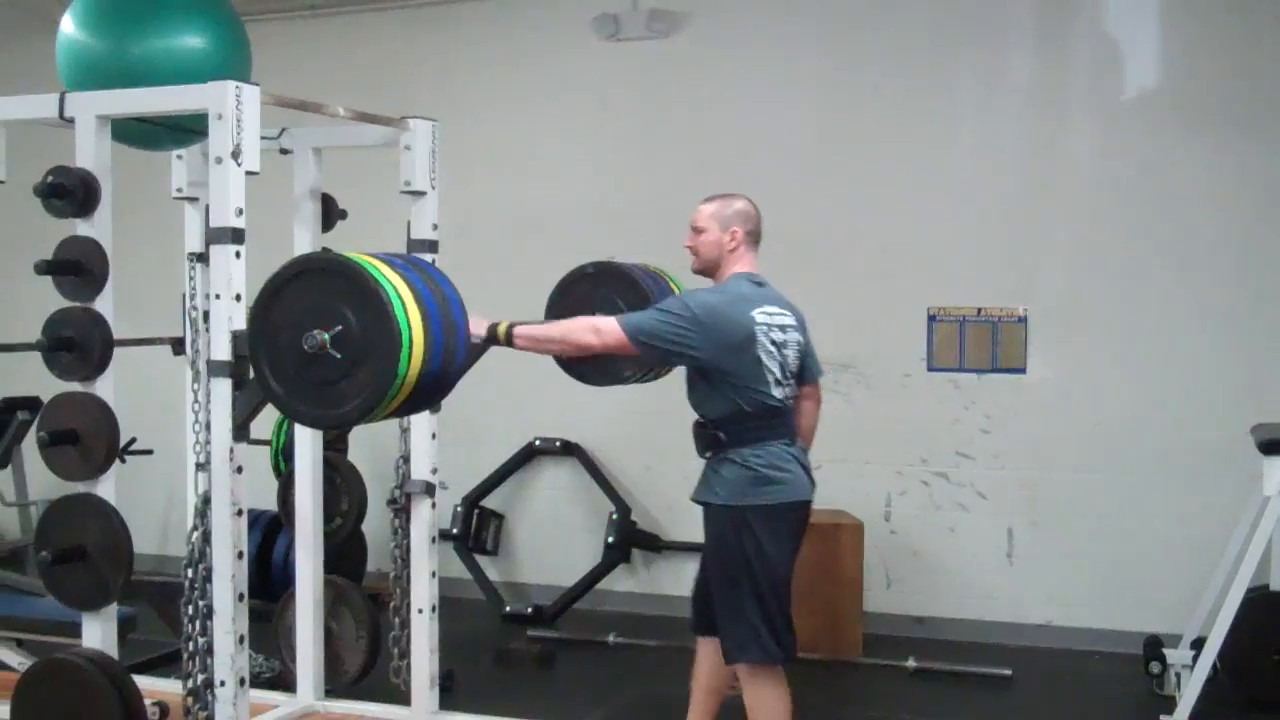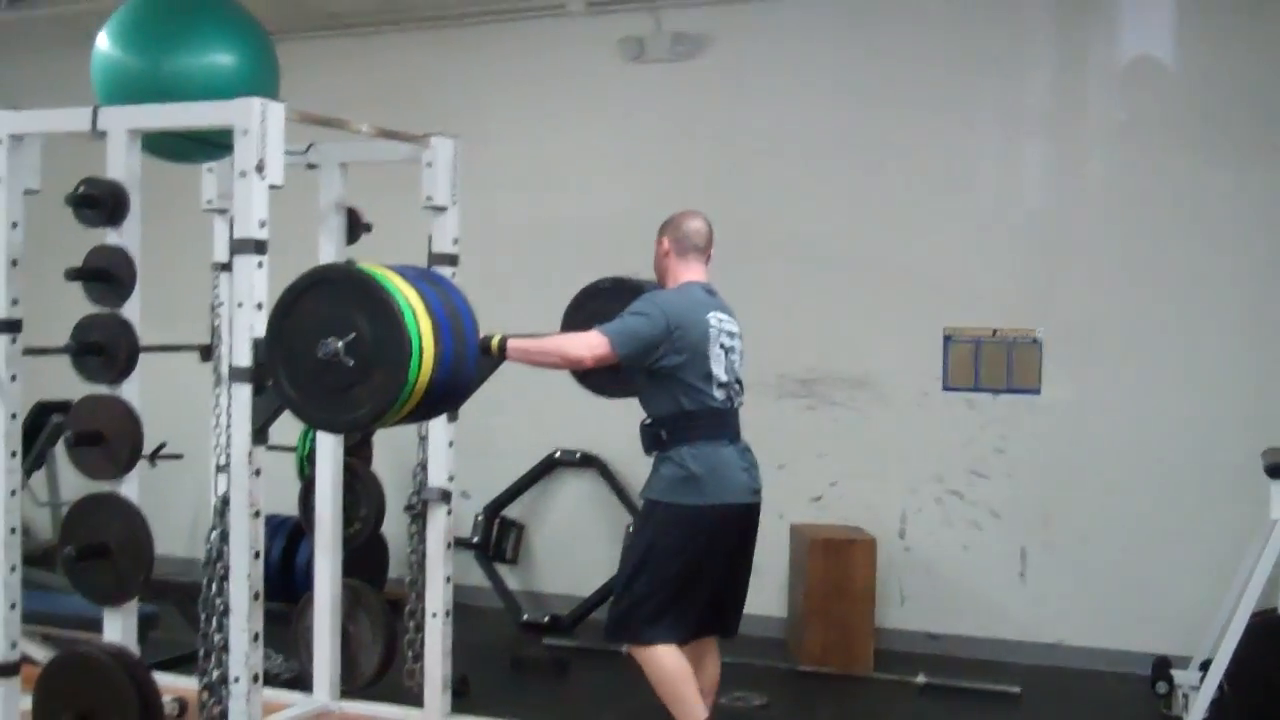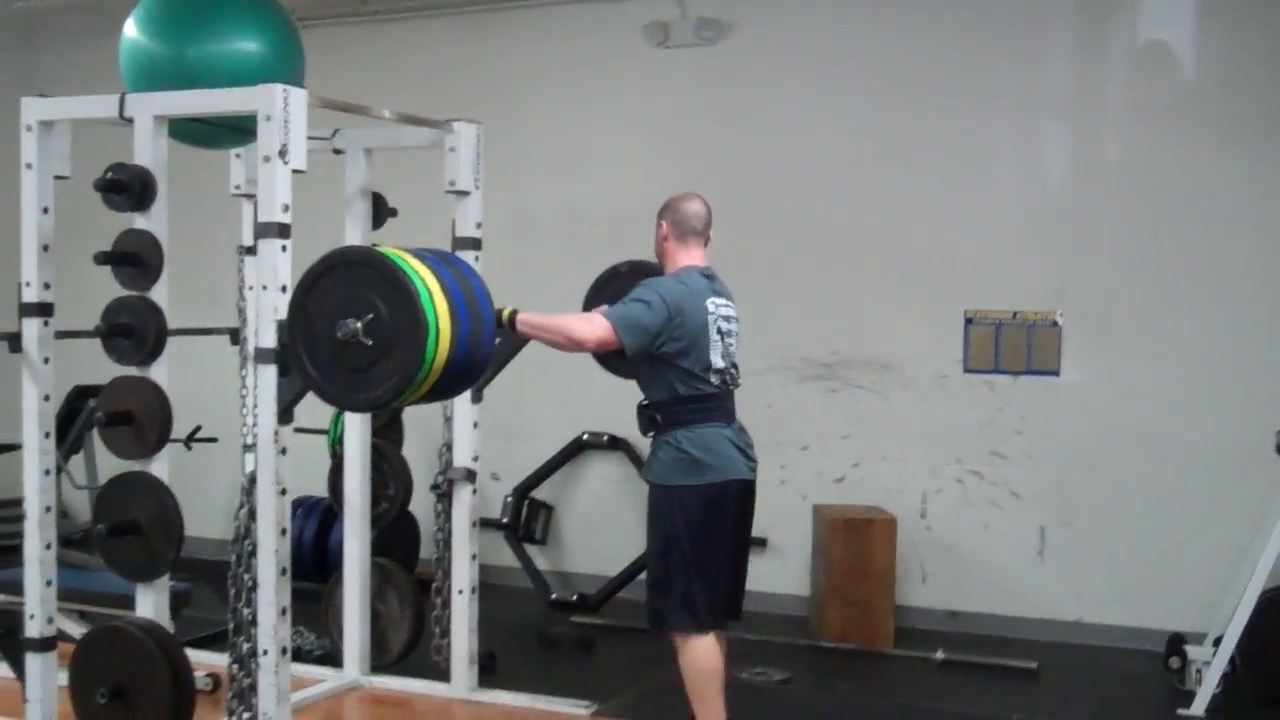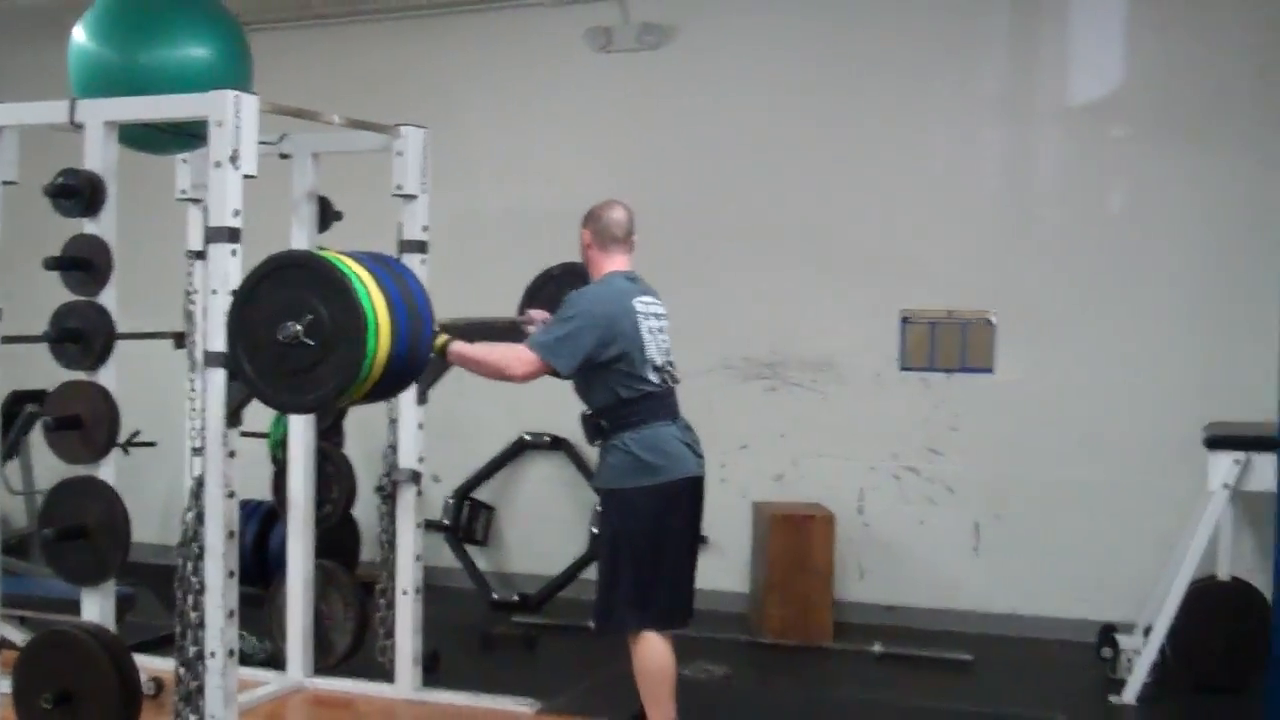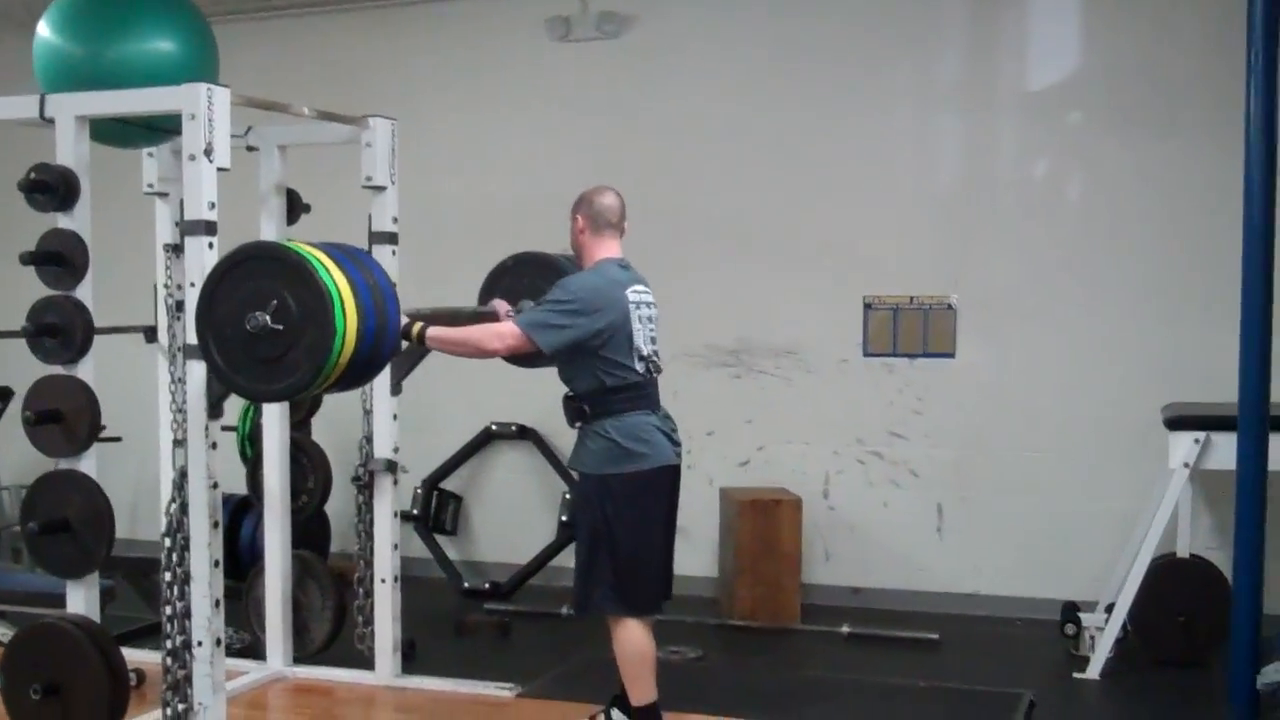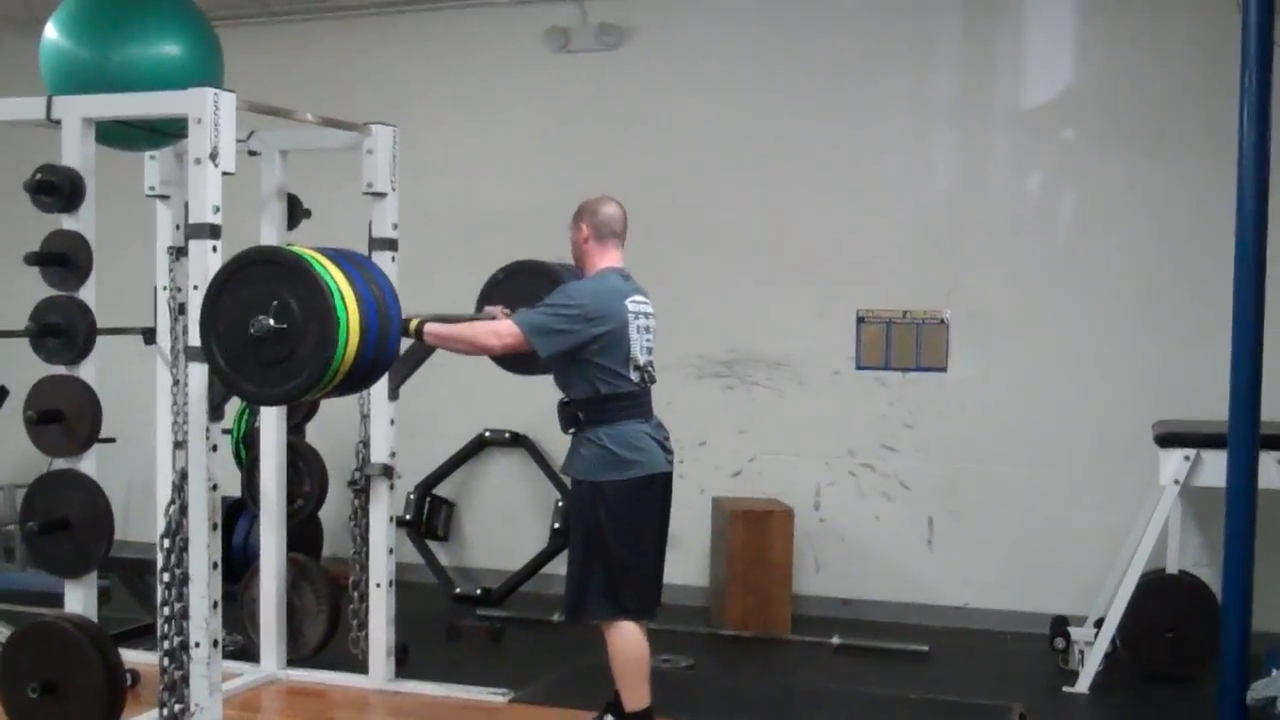
dt=0.4s
person 1, frame 1
left shoulder: (710, 309)
right shoulder: (784, 310)
left elbow: (599, 336)
right elbow: (809, 396)
left wrist: (501, 332)
left hip: (748, 489)
right hip: (778, 483)
left knee: (753, 645)
right knee: (715, 621)
person 1, frame 2
left shoulder: (664, 309)
right shoulder: (723, 315)
left elbow: (585, 352)
left wrist: (496, 345)
right wrist: (649, 381)
left hip: (691, 485)
right hip: (736, 483)
left knee: (641, 627)
right knee: (696, 628)
person 1, frame 3
left shoulder: (665, 294)
right shoulder: (717, 294)
left elbow: (589, 334)
left wrist: (508, 318)
right wrist: (617, 319)
left hip: (690, 468)
right hip: (729, 463)
left knee: (688, 619)
right knee: (707, 613)
person 1, frame 4
left shoulder: (593, 303)
right shoulder: (642, 296)
left elbow: (521, 364)
left wrist: (444, 346)
right wrist: (551, 326)
left hip: (641, 468)
right hip: (672, 461)
left knee: (643, 617)
right knee: (651, 610)
person 1, frame 5
left shoulder: (586, 290)
right shoulder: (630, 284)
left elbow: (500, 342)
left wrist: (416, 331)
right wrist: (520, 316)
left hip: (619, 456)
right hip: (648, 450)
left knee: (624, 601)
right knee: (632, 597)
person 1, frame 6
left shoulder: (587, 297)
right shoulder: (630, 295)
left elbow: (496, 340)
left wrist: (418, 329)
right wrist: (516, 318)
left hip: (613, 463)
right hip: (640, 458)
left knee: (617, 606)
right knee: (623, 601)
